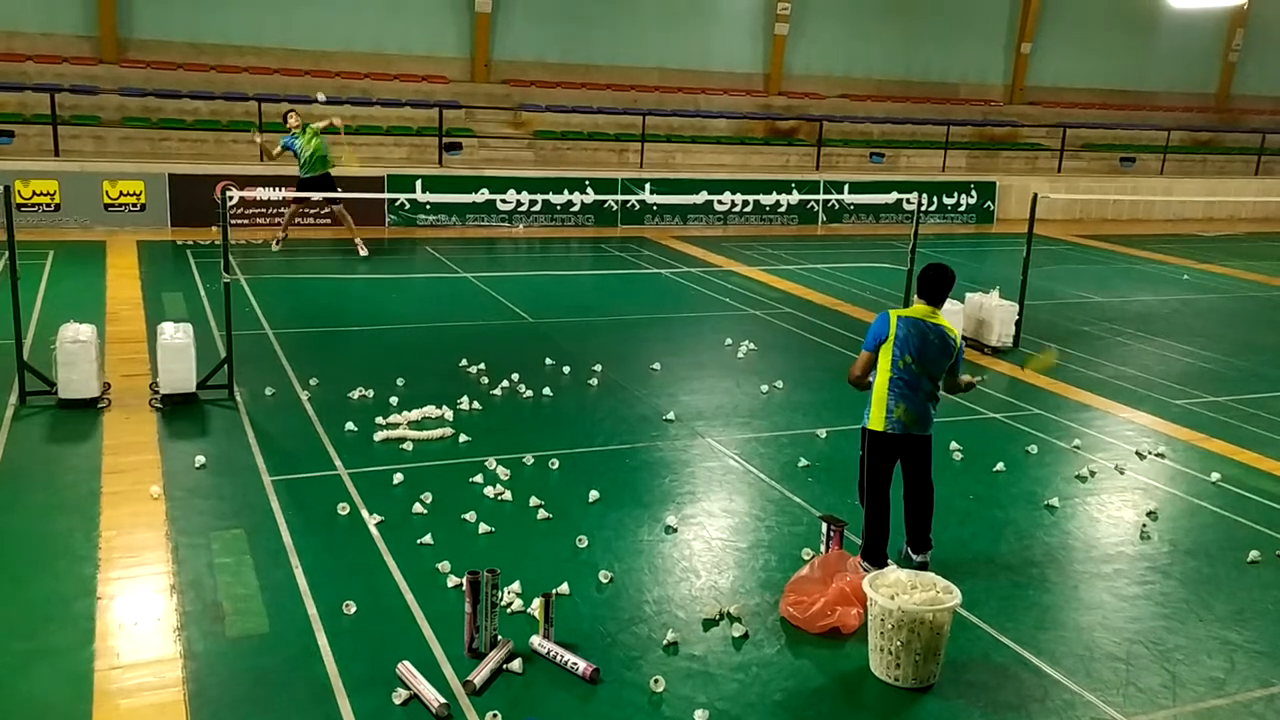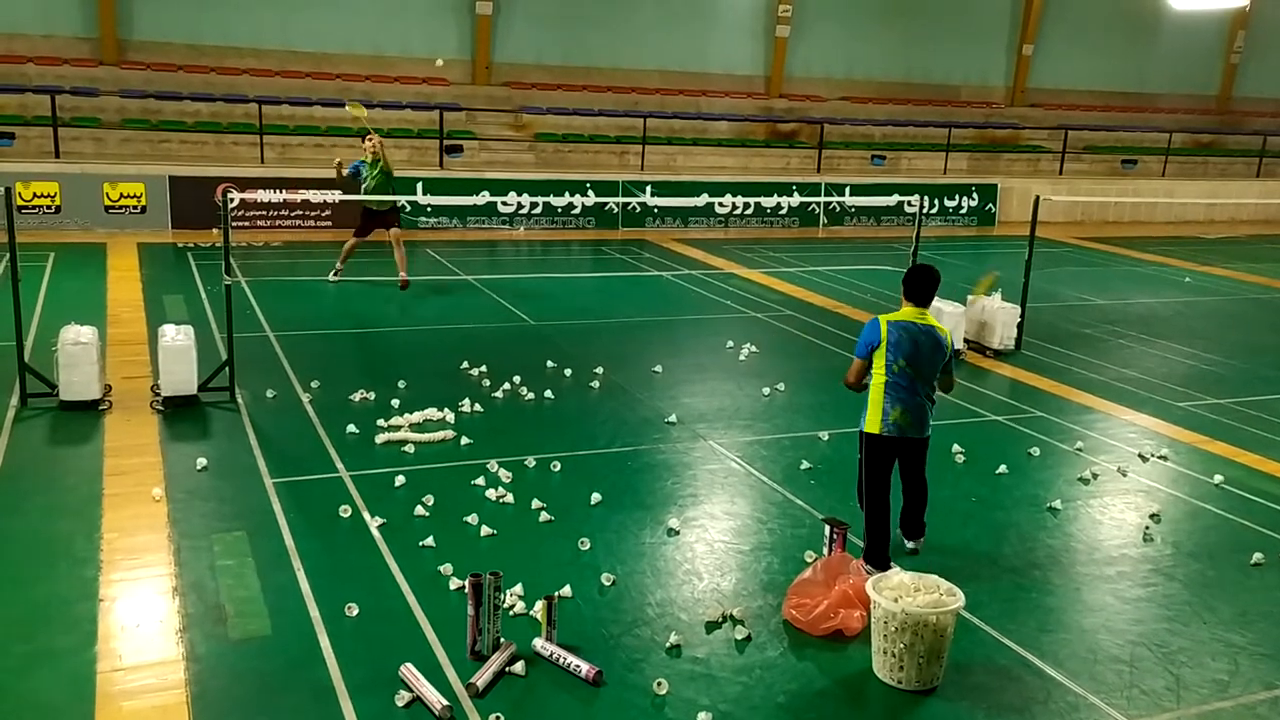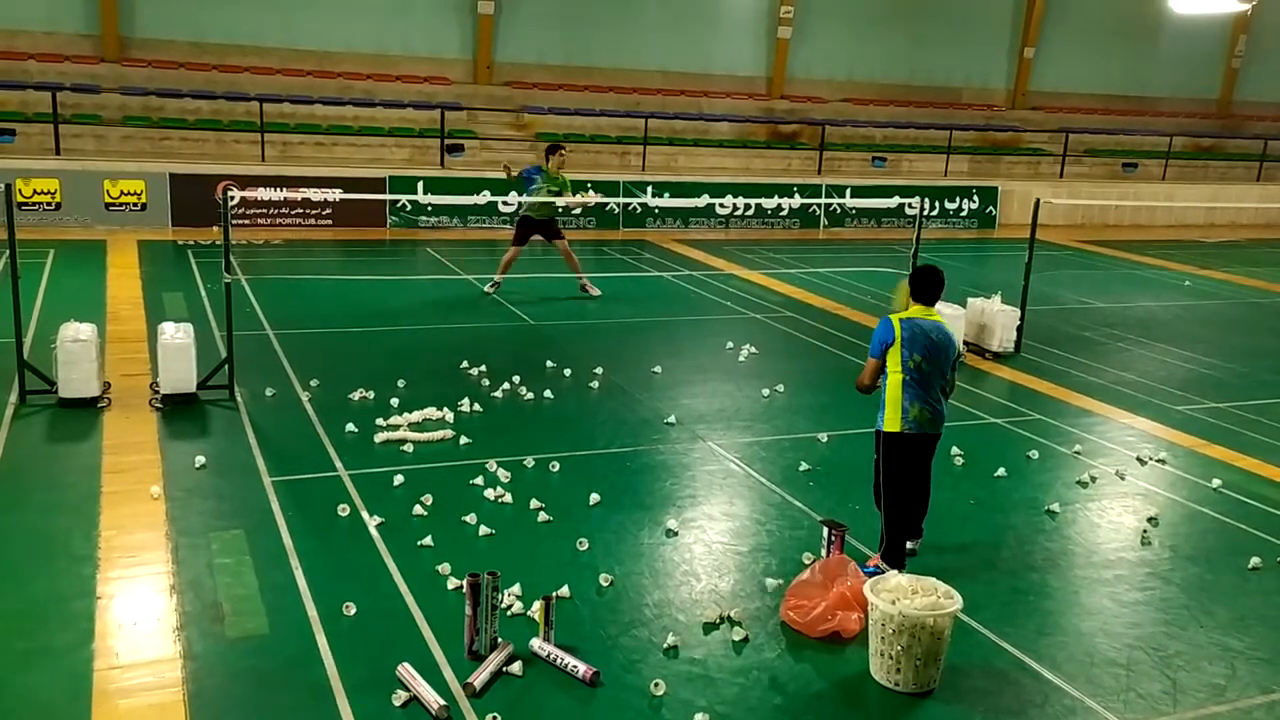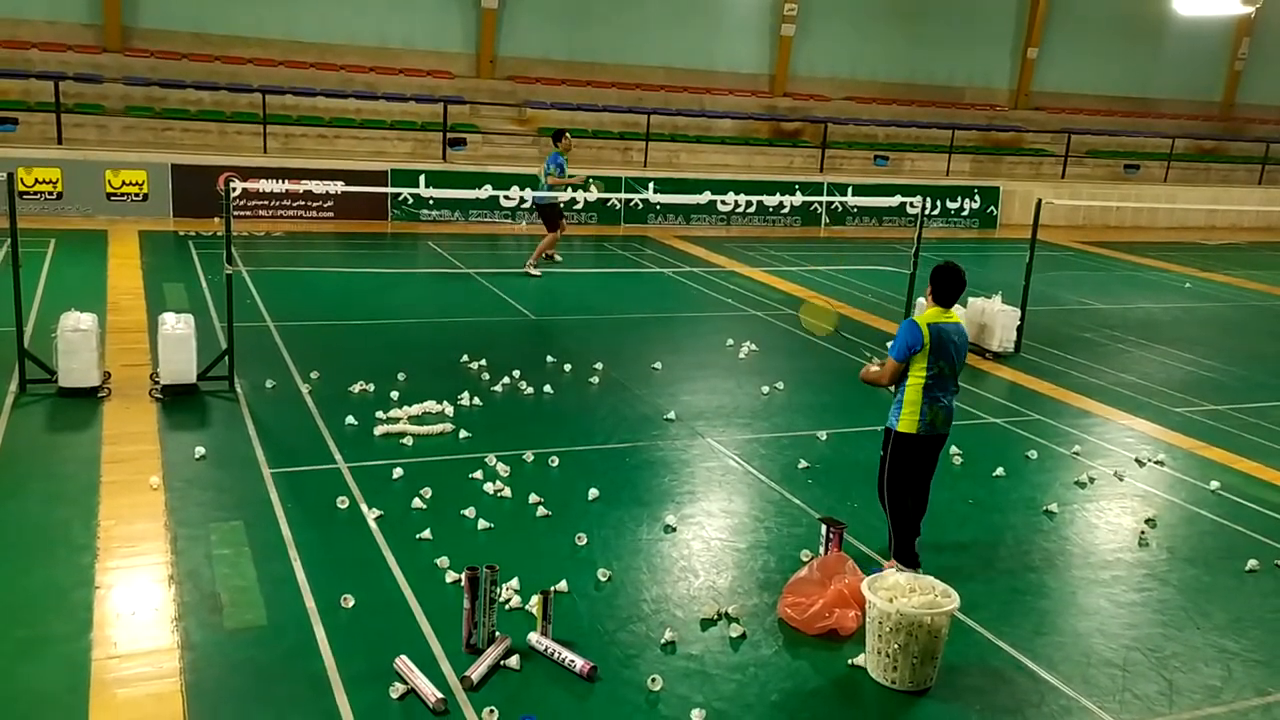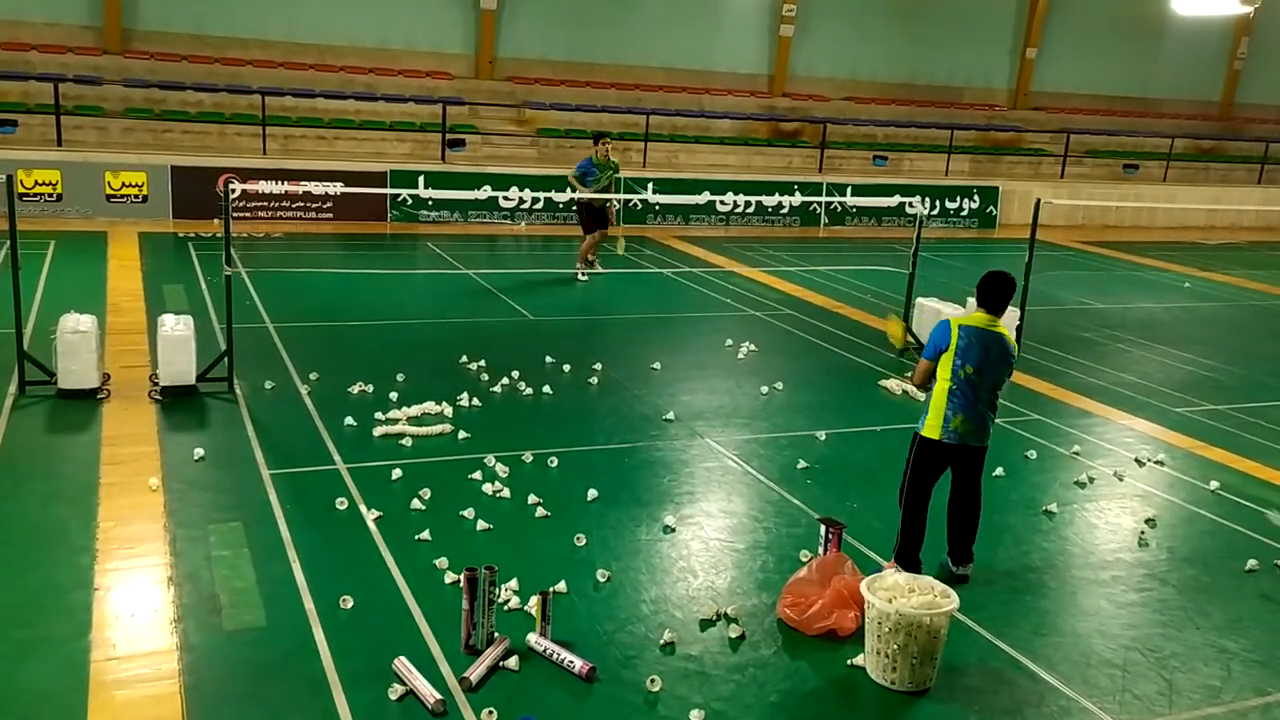
dt=1s
person 1, frame 1
left shoulder: (890, 320)
right shoulder: (951, 338)
left elbow: (857, 374)
right elbow: (952, 386)
left wrist: (865, 383)
right wrist: (967, 382)
left hip: (883, 423)
right hip: (921, 425)
left knee: (875, 491)
right knee: (919, 488)
left ankle: (874, 561)
right ankle: (919, 551)
person 1, frame 2
left shoulder: (880, 326)
right shoulder: (943, 337)
left elbow: (853, 379)
right elbow: (947, 385)
left wrist: (865, 383)
left hip: (881, 425)
right hip: (918, 426)
left knee: (875, 493)
right knee: (914, 480)
left ankle: (877, 563)
right ankle: (913, 535)
person 1, frame 3
left shoulder: (891, 325)
right shoulder: (948, 335)
left elbow: (867, 380)
left wrist: (863, 386)
left hip: (898, 423)
right hip: (933, 423)
left knee: (890, 490)
right knee: (919, 480)
left ankle: (891, 561)
right ankle: (911, 537)
person 1, frame 4
left shoulder: (915, 327)
right shoulder: (961, 331)
left elbow: (887, 378)
left wrist: (867, 373)
right wrist: (895, 362)
left hip: (909, 424)
right hip: (941, 423)
left knee: (892, 489)
right knee: (919, 485)
left ankle: (905, 562)
right ankle: (908, 536)
person 1, frame 5
left shoulder: (950, 328)
right shoulder: (1009, 346)
left elbow: (920, 379)
left wrist: (918, 374)
left hip: (938, 430)
right hip: (977, 435)
left knee: (914, 496)
right knee: (966, 498)
left ankle: (906, 566)
right ankle: (960, 562)
